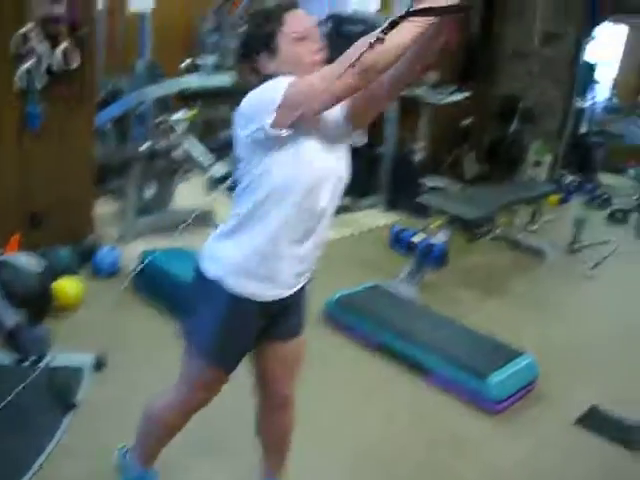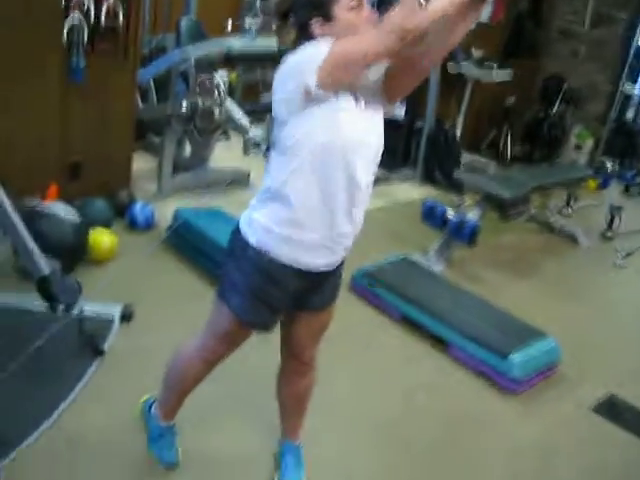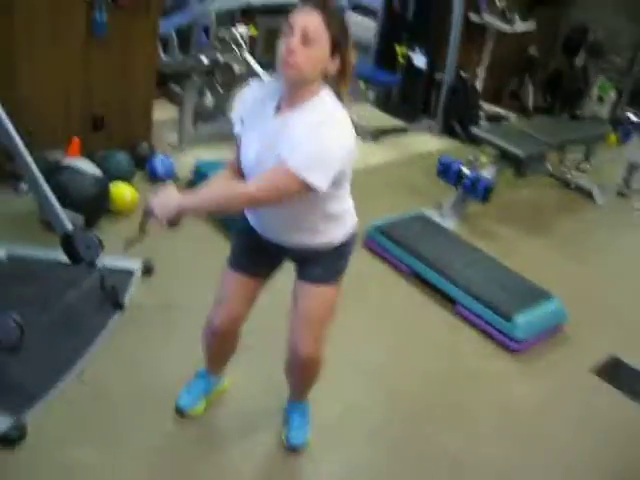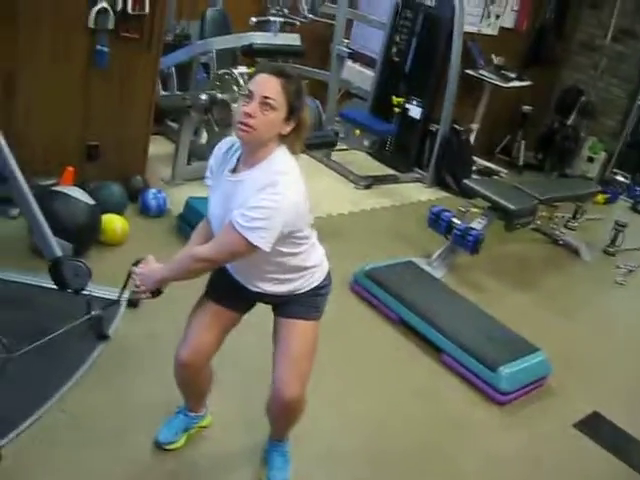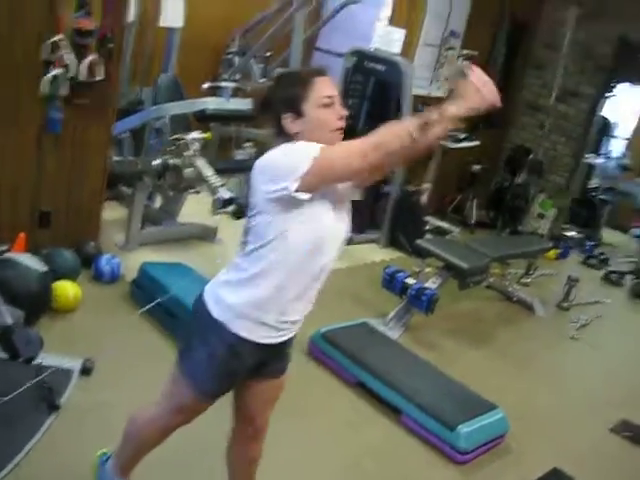
dt=1s
person 1, frame 1
left shoulder: (334, 114)
right shoulder: (262, 105)
left elbow: (392, 79)
right elbow: (355, 71)
left hip: (287, 289)
right hip: (233, 286)
left knee: (279, 393)
right knee: (192, 392)
person 1, frame 2
left shoulder: (372, 84)
right shoulder: (302, 68)
left elbow: (423, 50)
left hip: (325, 257)
right hip: (269, 249)
left knee: (302, 356)
right knee: (214, 348)
right ankle: (160, 414)
person 1, frame 3
left shoulder: (330, 131)
right shoulder: (257, 94)
left elbow: (255, 194)
right elbow: (238, 170)
left wrist: (181, 203)
right wrist: (187, 198)
left hip: (323, 244)
right hip: (263, 229)
left knee: (305, 351)
right knee: (222, 323)
left ankle: (298, 403)
right ankle: (212, 375)
person 1, frame 4
left shoulder: (280, 191)
right shoulder: (227, 150)
left elbow: (209, 255)
right elbow: (210, 225)
left wrist: (159, 275)
right wrist: (165, 268)
left hip: (298, 286)
right hip: (239, 272)
left knee: (288, 394)
right knee: (188, 359)
left ankle: (277, 443)
right ankle: (195, 412)
person 1, frame 5
left shoulder: (335, 173)
right shoulder: (281, 164)
left elbow: (392, 151)
right elbow: (381, 146)
left wrist: (454, 109)
right wrist: (457, 106)
left hip: (276, 332)
right hip: (229, 322)
left knee: (252, 427)
right knee: (173, 412)
